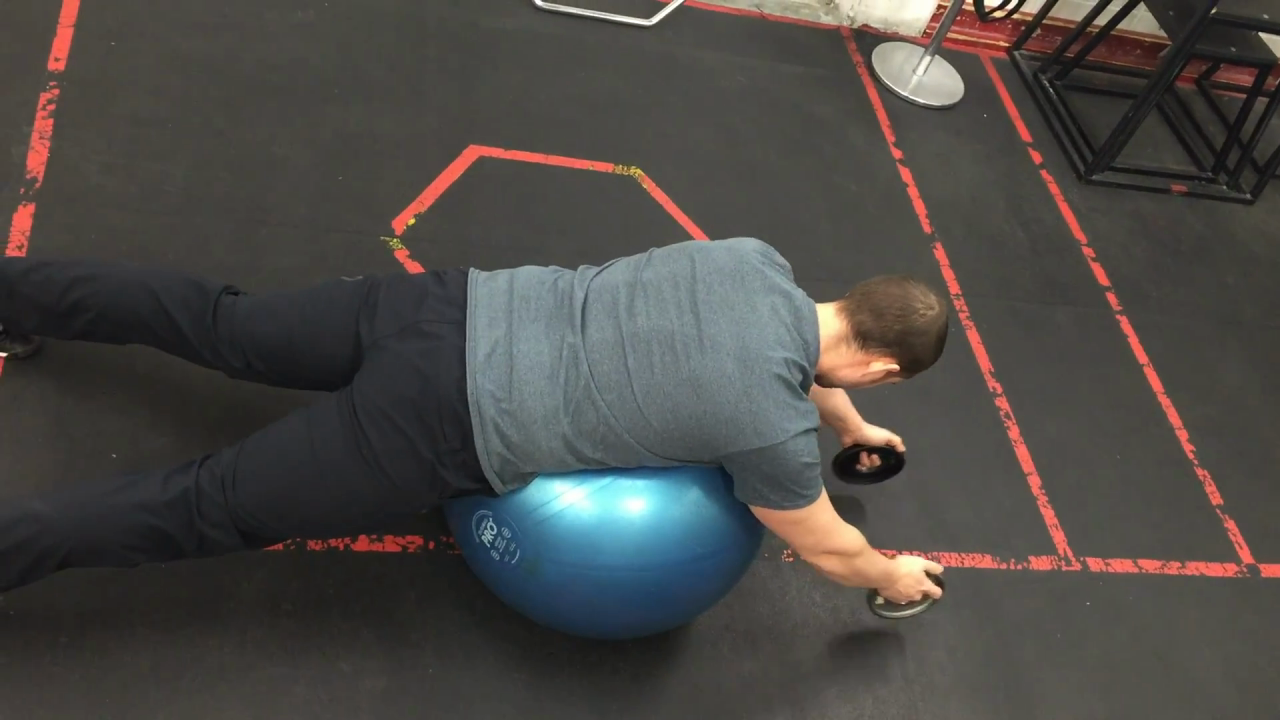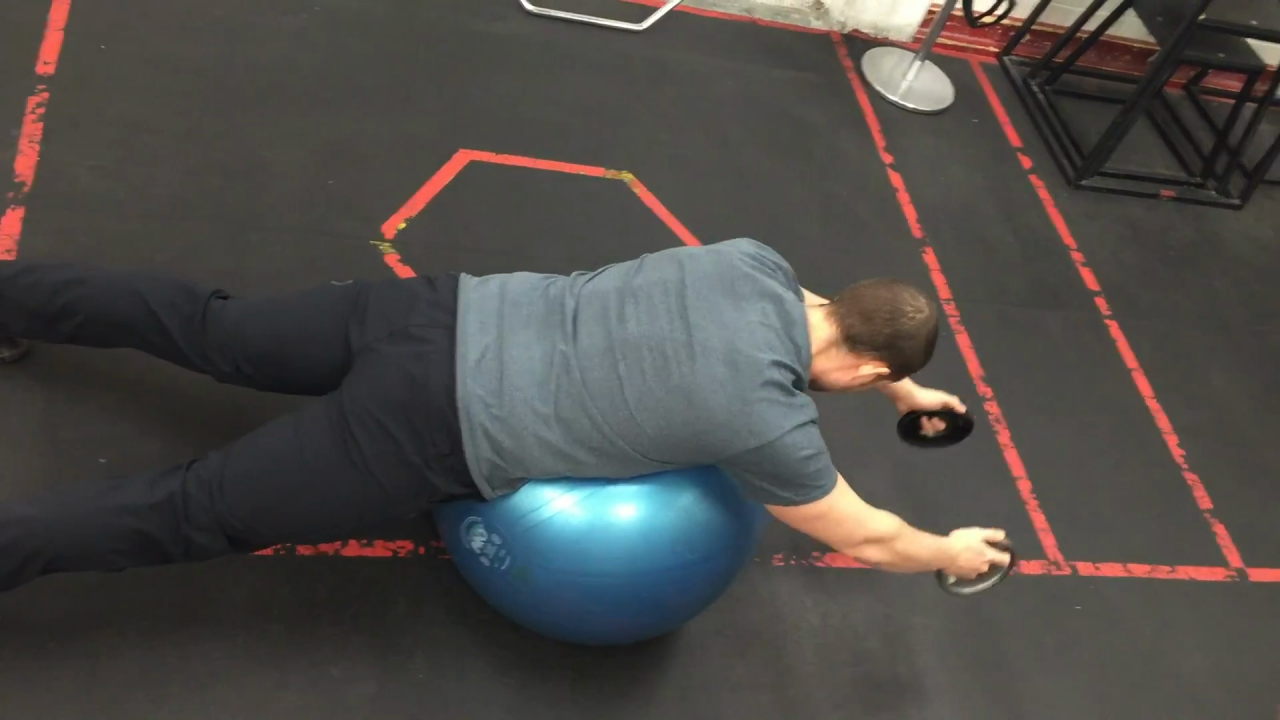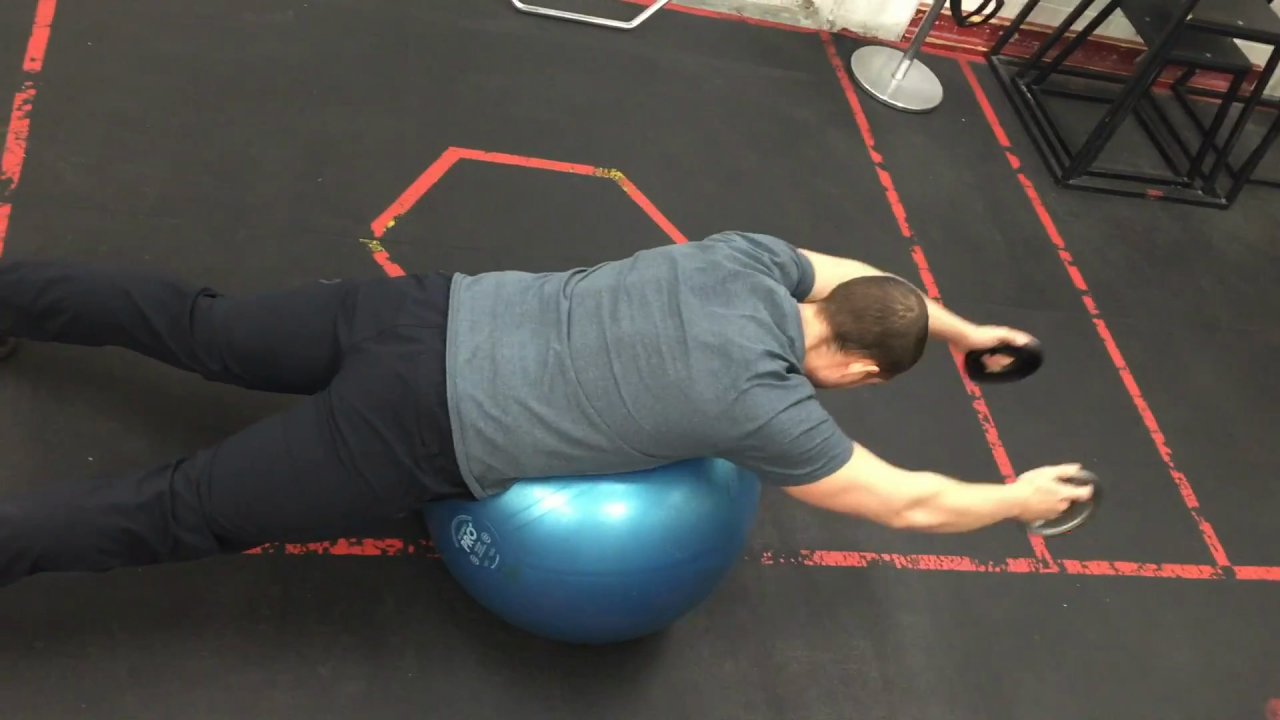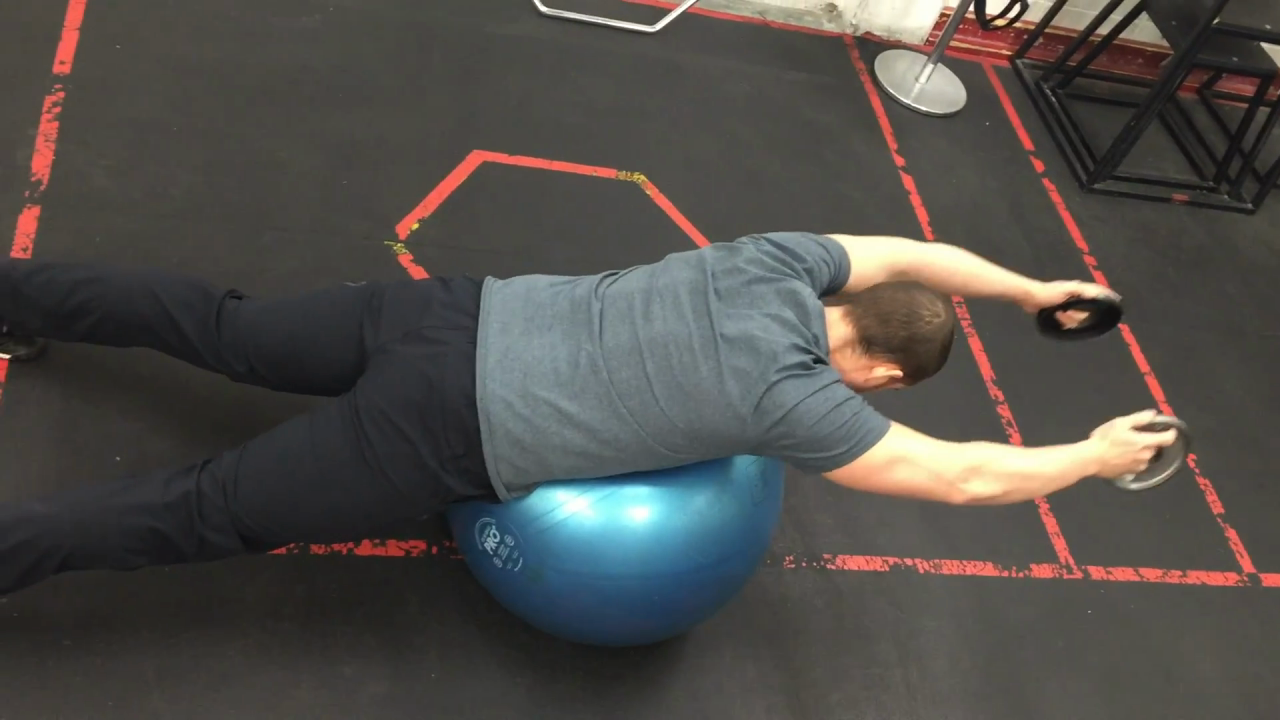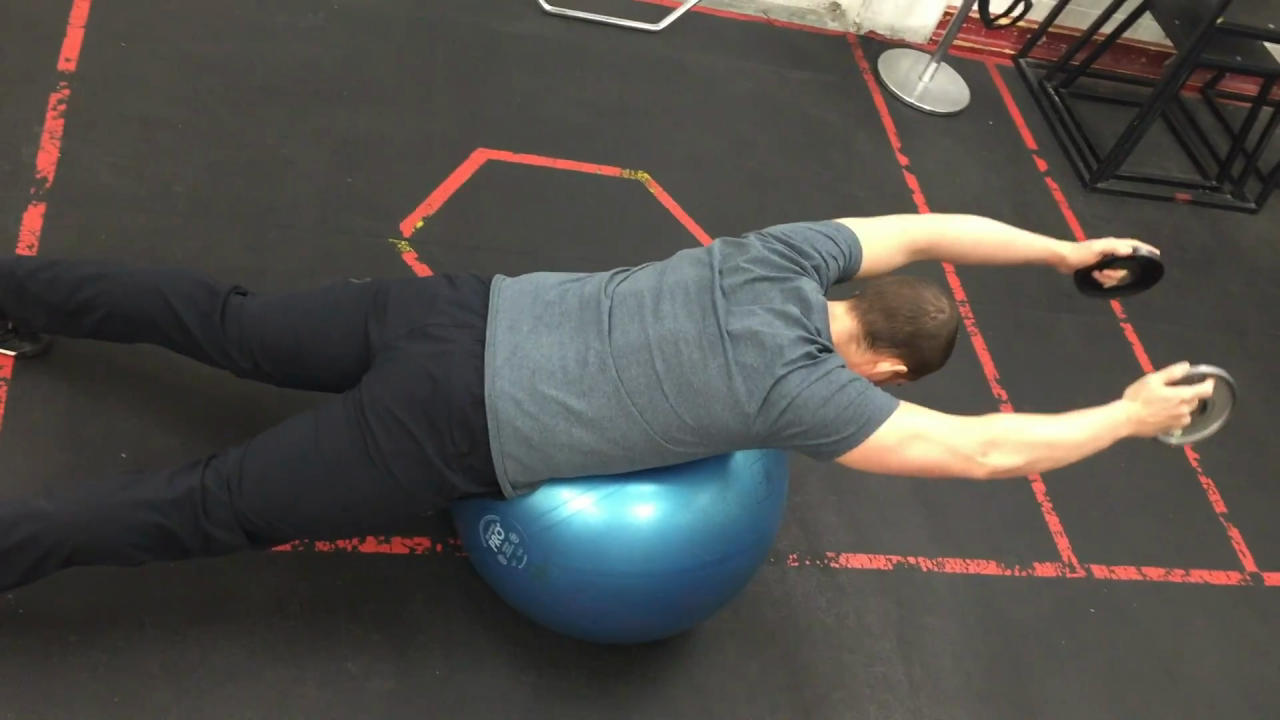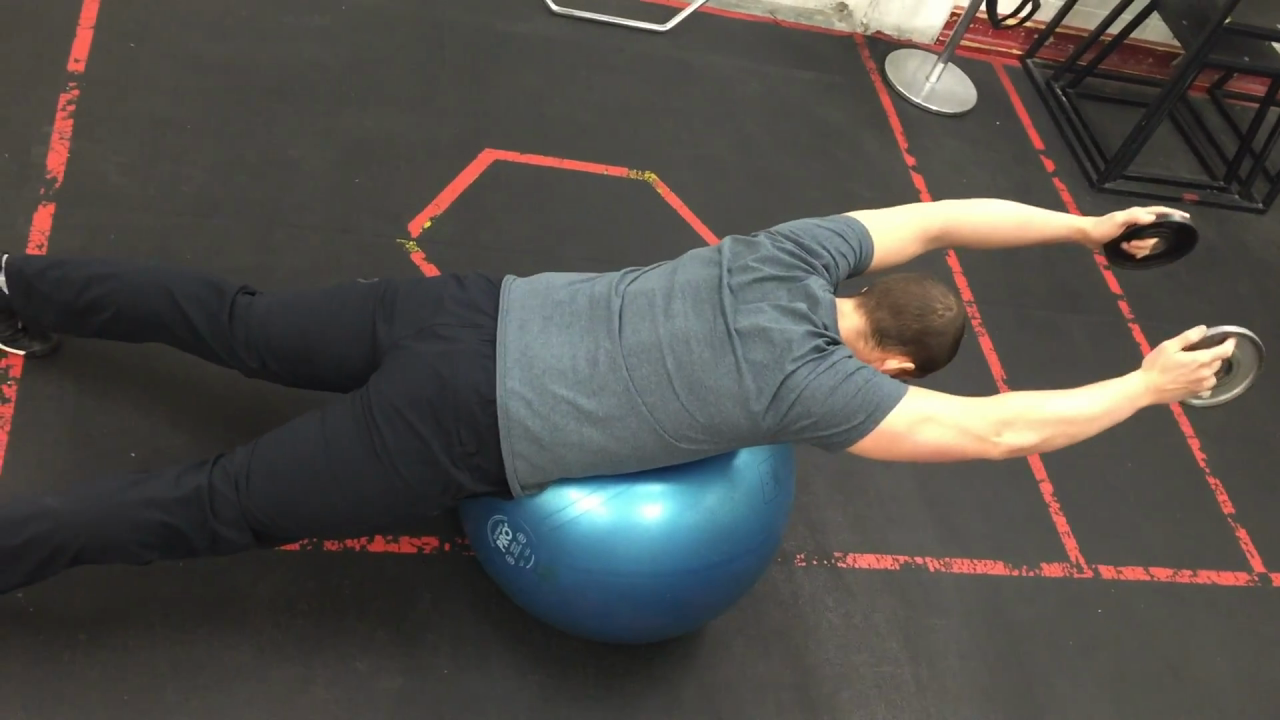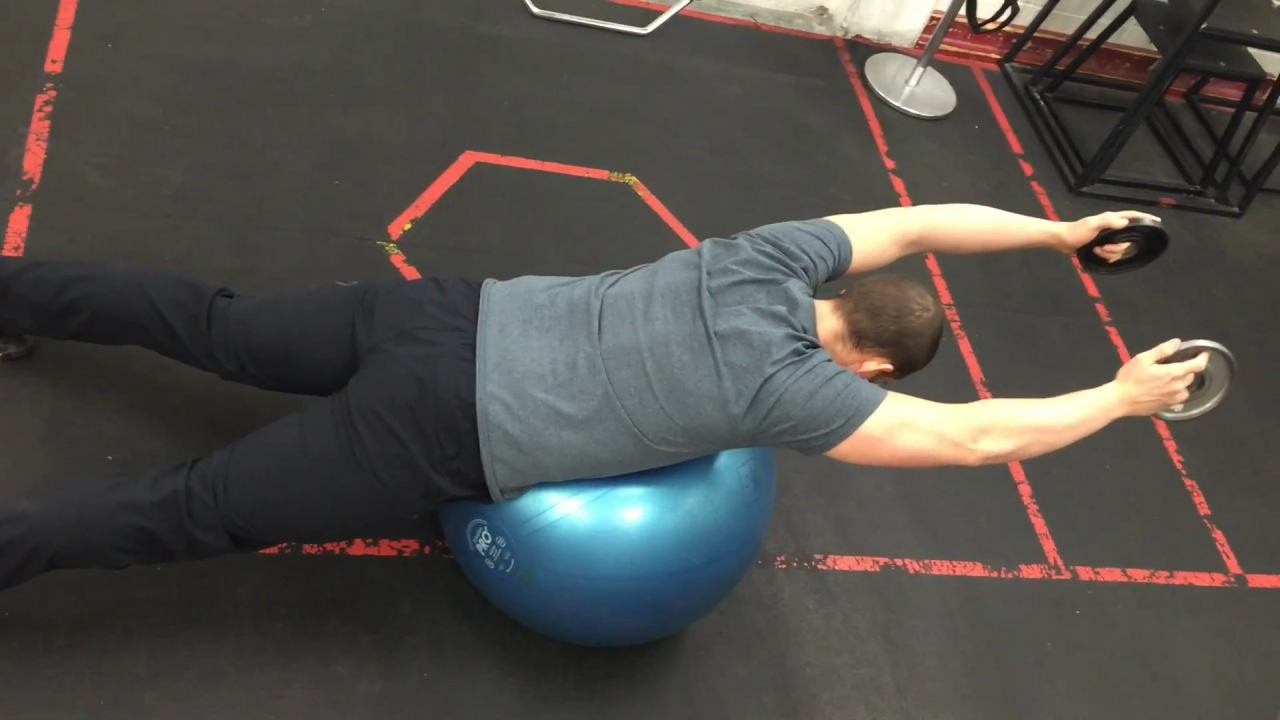
dt=0.3s
person 1, frame 1
left shoulder: (758, 262)
right shoulder: (770, 425)
right elbow: (828, 548)
left wrist: (851, 424)
right wrist: (895, 577)
left hip: (448, 309)
right hip: (439, 425)
left knee: (220, 326)
right knee: (208, 509)
person 1, frame 2
left shoulder: (754, 264)
right shoulder: (761, 419)
left elbow: (816, 321)
right elbow: (864, 536)
left wrist: (908, 394)
right wrist: (954, 553)
left hip: (438, 314)
right hip: (428, 427)
left knee: (209, 329)
right knee: (192, 514)
person 1, frame 3
left shoulder: (751, 259)
right shoulder: (757, 404)
left elbow: (861, 276)
right elbow: (909, 504)
left wrist: (961, 329)
right wrist: (1024, 496)
left hip: (428, 310)
right hip: (417, 427)
left knee: (200, 329)
right knee: (183, 512)
person 1, frame 4
left shoulder: (783, 261)
right shoulder: (787, 397)
left elbow: (913, 254)
right elbow: (965, 474)
left wrist: (1036, 289)
right wrist: (1095, 455)
left hip: (453, 316)
right hip: (445, 430)
left knee: (227, 331)
right knee: (210, 510)
person 1, frame 5
left shoulder: (783, 257)
right shoulder: (794, 391)
left elbow: (925, 229)
right elbow: (985, 451)
left wrist: (1066, 251)
right wrist: (1134, 415)
left hip: (460, 312)
right hip: (454, 428)
left knee: (232, 327)
right knee: (213, 507)
person 1, frame 6
left shoulder: (796, 252)
right shoulder: (803, 384)
left elbow: (939, 215)
right elbow: (1001, 428)
left wrist: (1091, 226)
right wrist: (1152, 383)
left hip: (469, 314)
right hip: (460, 427)
left knee: (239, 325)
right knee: (226, 506)
person 1, frame 7
left shoulder: (769, 256)
right shoulder: (783, 389)
left elbow: (914, 223)
right elbow: (972, 437)
left wrist: (1064, 231)
right wrist: (1124, 398)
left hip: (446, 316)
right hip: (440, 430)
left knee: (219, 331)
right knee: (201, 511)
